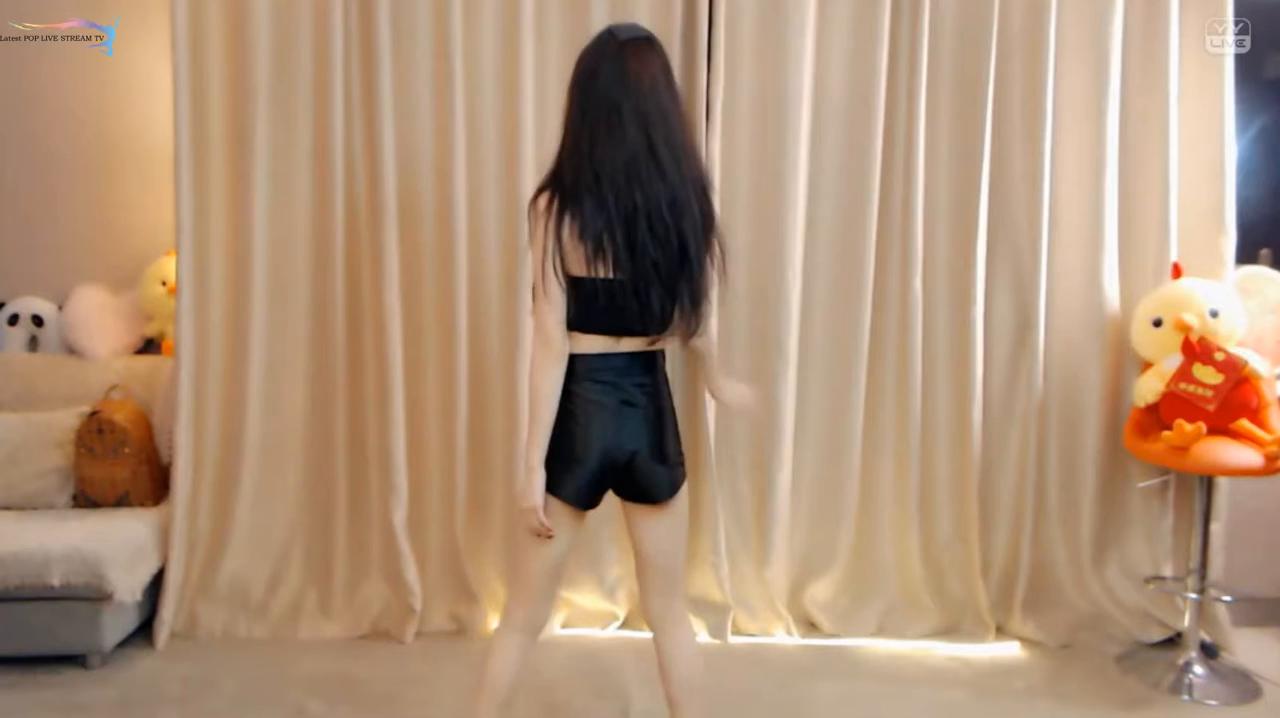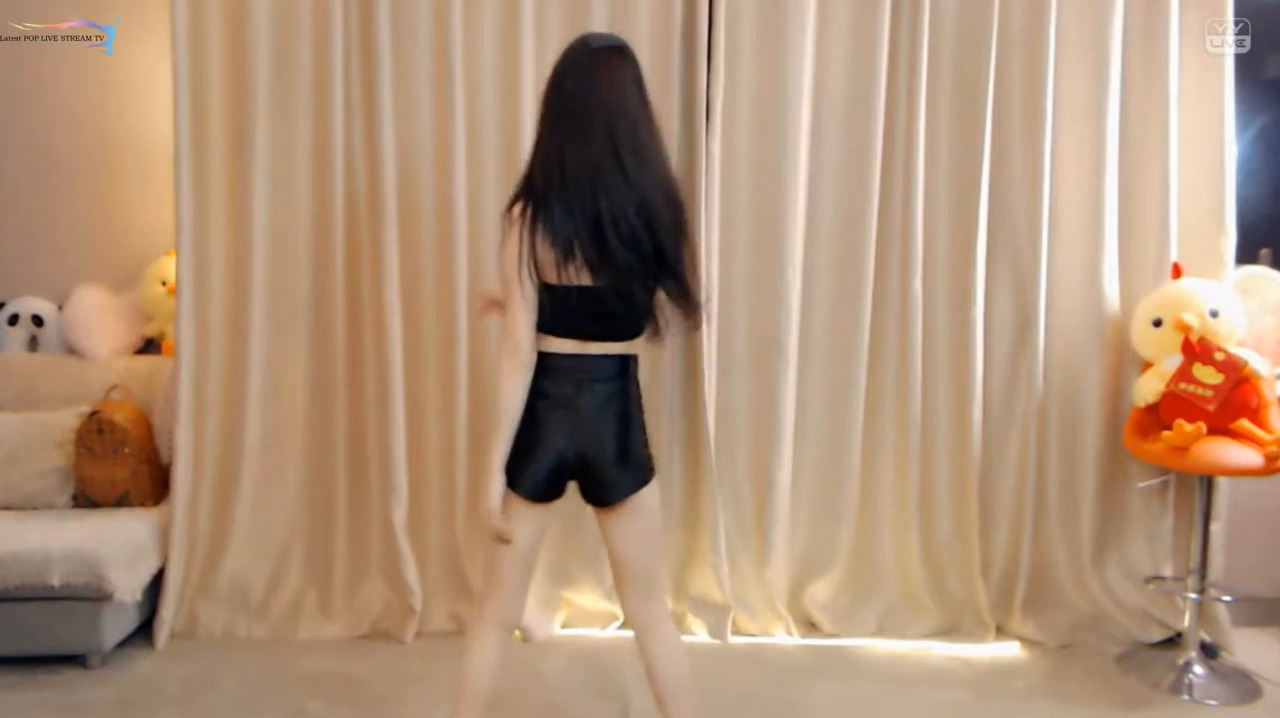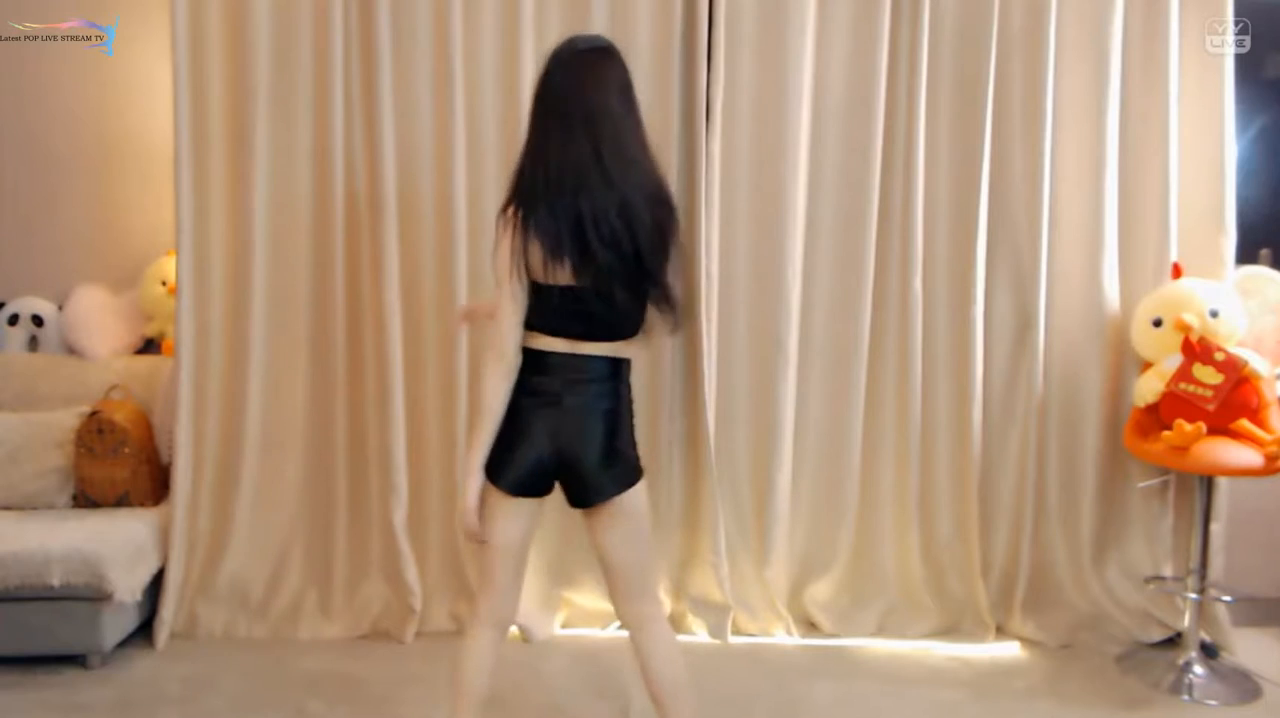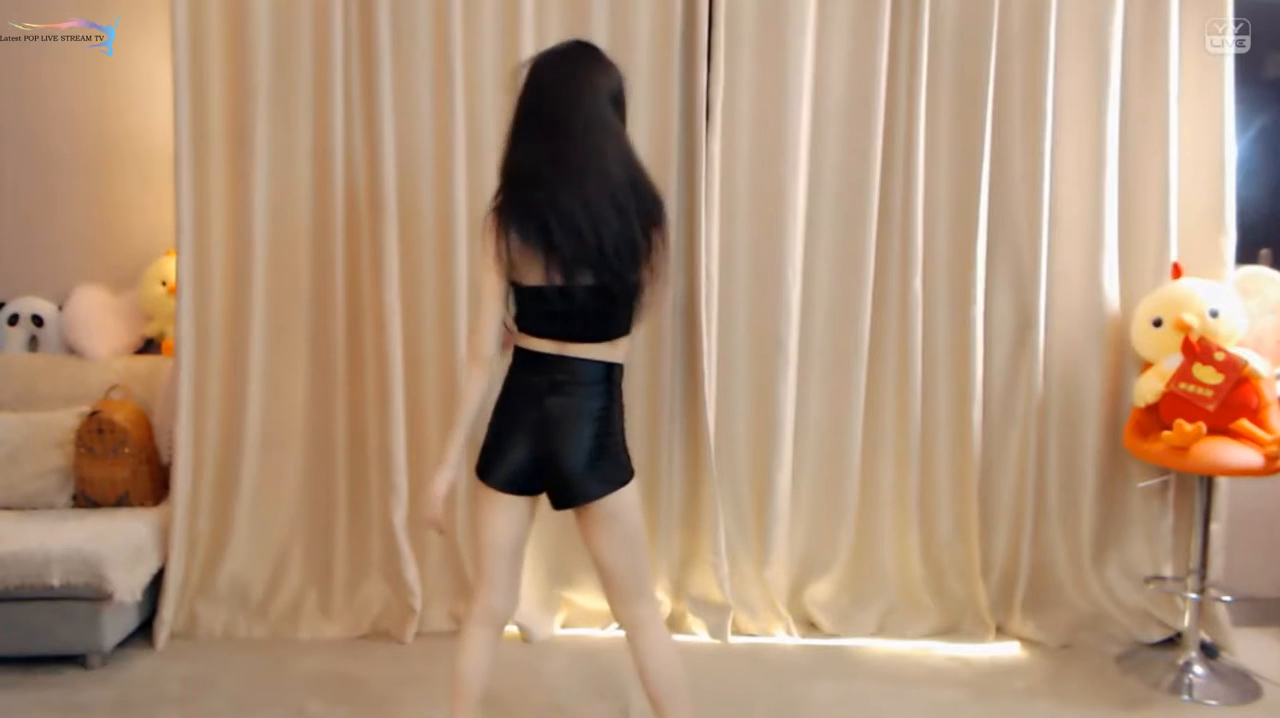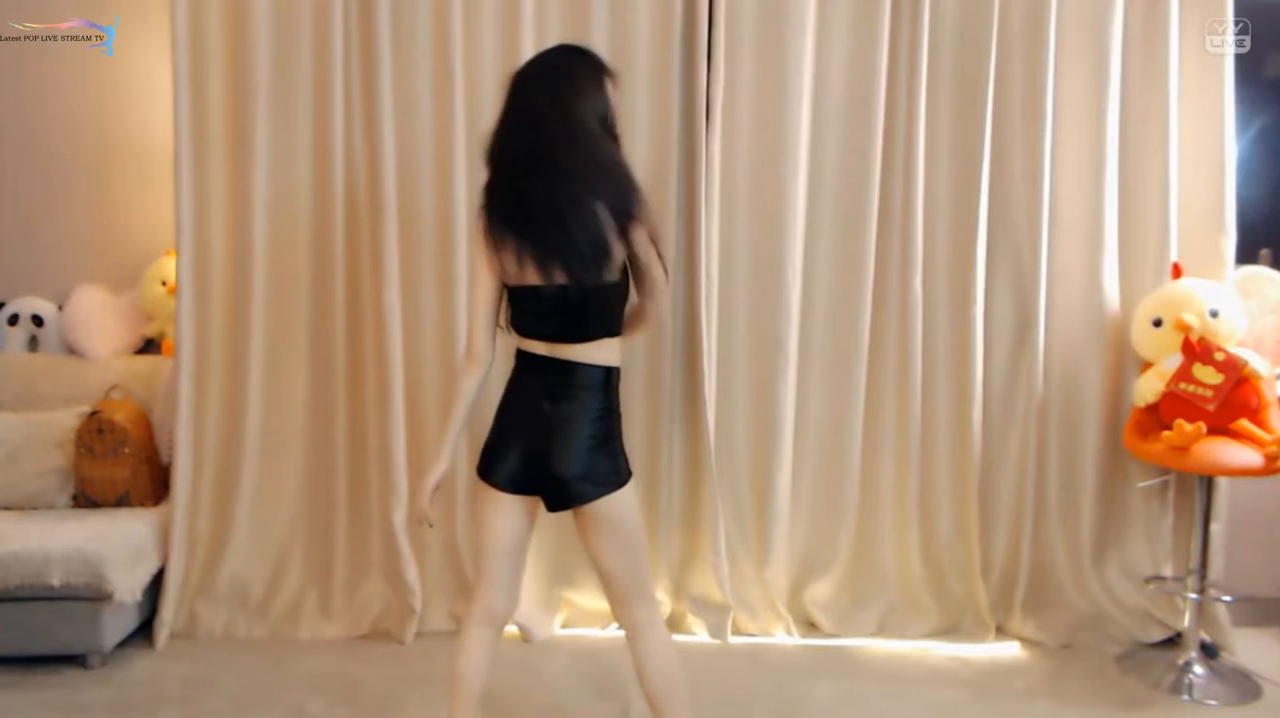
dt=0.1s
person 1, frame 1
left shoulder: (557, 206)
right shoulder: (686, 201)
left elbow: (551, 345)
right elbow: (695, 324)
left wrist: (533, 462)
right wrist: (713, 377)
left hip: (579, 414)
right hip: (648, 413)
left knee: (524, 613)
right knee: (669, 612)
person 1, frame 2
left shoulder: (531, 214)
right shoulder: (656, 208)
left elbow: (519, 351)
left wrist: (494, 469)
left hip: (545, 413)
right hip: (616, 416)
left knee: (496, 613)
right knee: (650, 611)
person 1, frame 3
left shoulder: (522, 214)
right shoulder: (648, 208)
left elbow: (504, 351)
left wrist: (475, 464)
left hip: (529, 416)
right hip: (602, 418)
left knee: (492, 609)
right knee: (643, 611)
person 1, frame 4
left shoulder: (508, 216)
right shoulder: (634, 210)
left elbow: (484, 349)
left wrist: (451, 458)
left hip: (518, 417)
right hip: (593, 421)
left knee: (488, 609)
right knee: (640, 611)
person 1, frame 5
left shoulder: (497, 221)
right shoulder: (614, 209)
left elbow: (478, 335)
right elbow: (648, 310)
left wrist: (446, 451)
right wrist: (628, 316)
left hip: (516, 418)
right hip: (583, 422)
left knee: (489, 609)
right knee: (639, 614)
